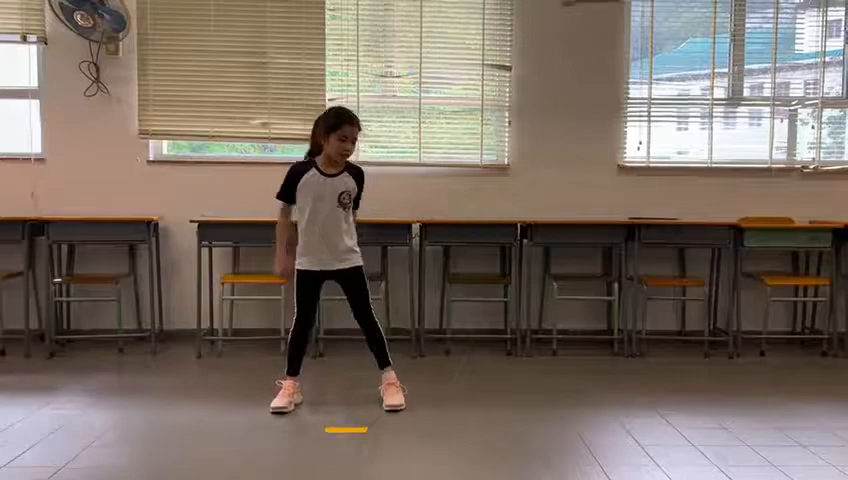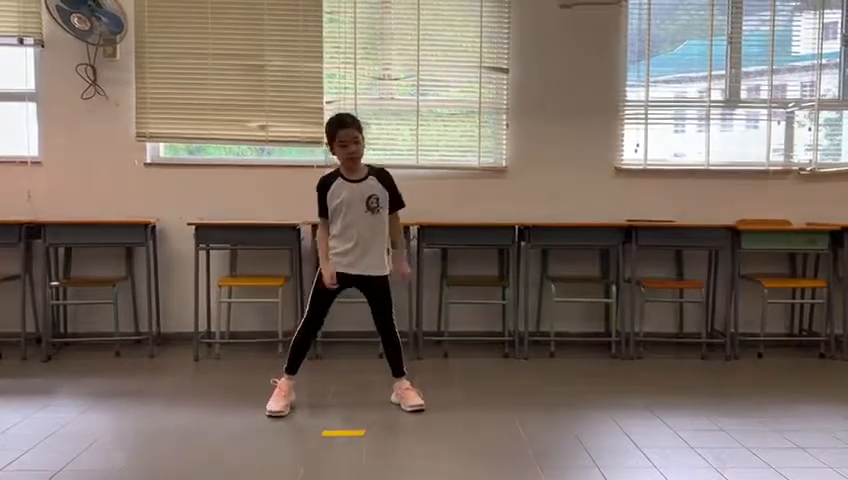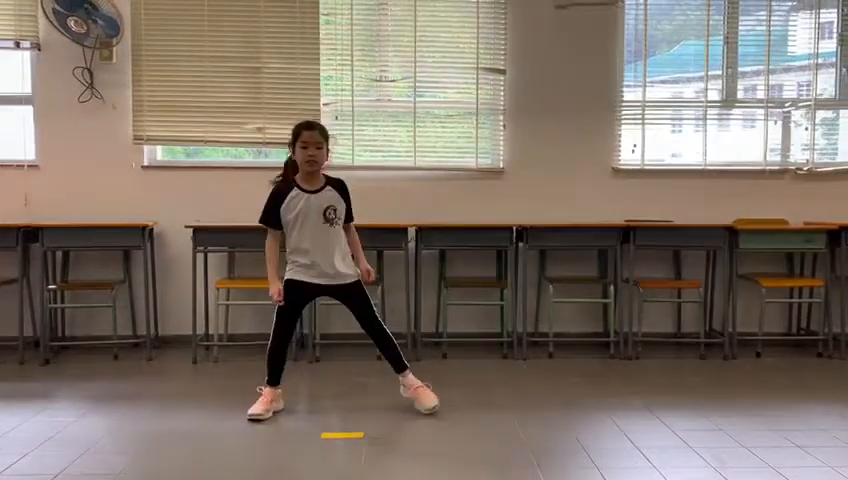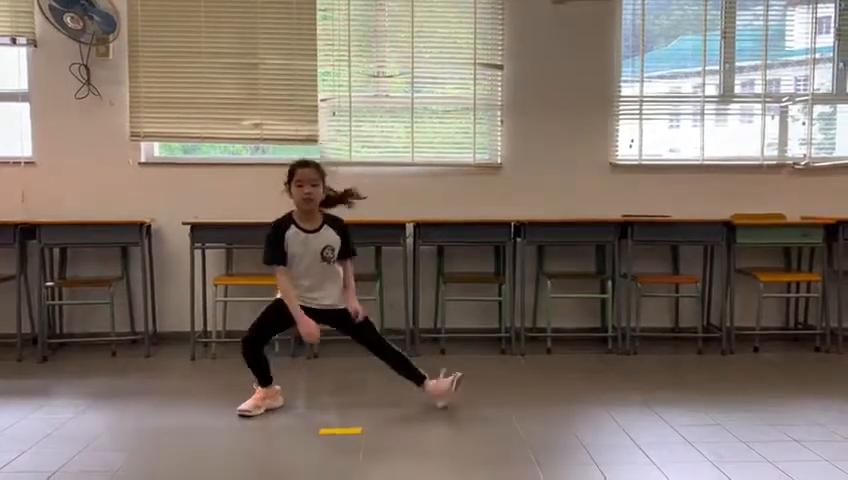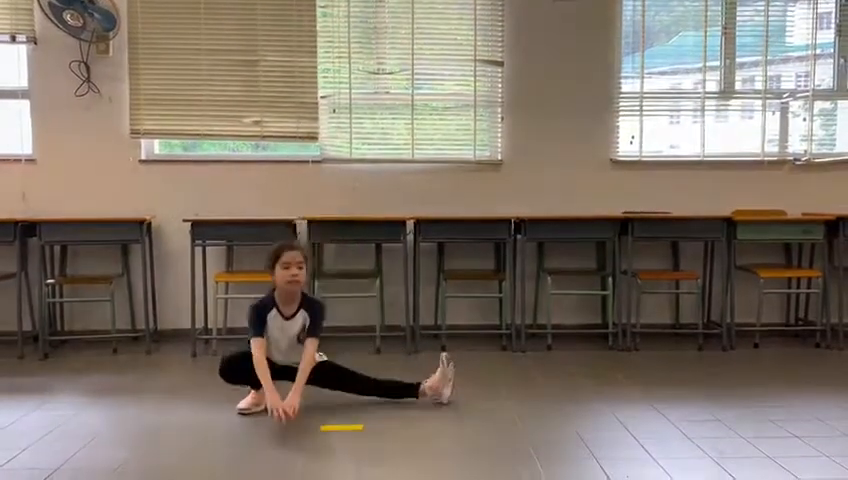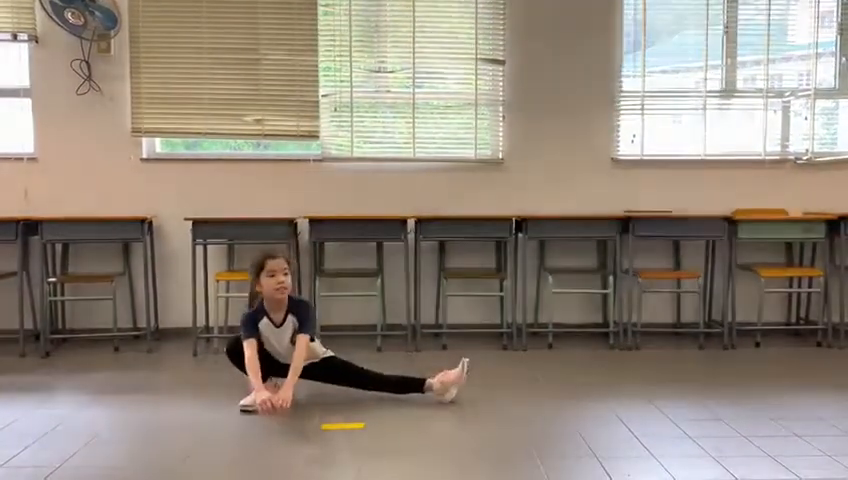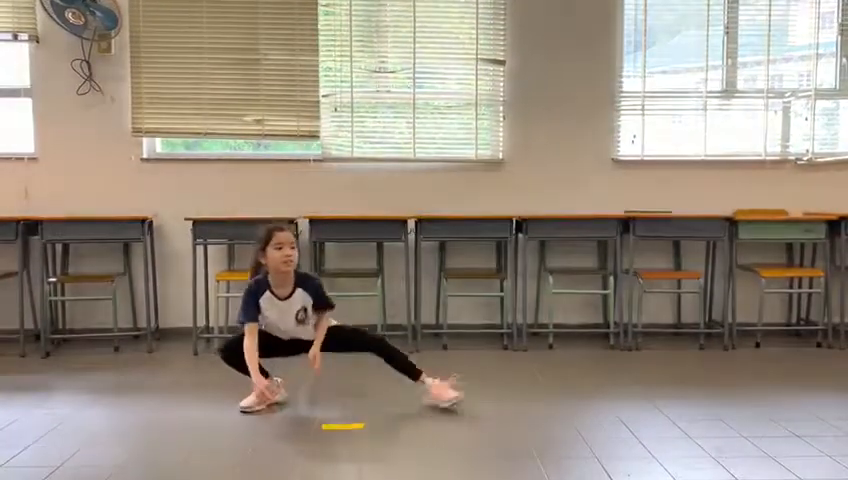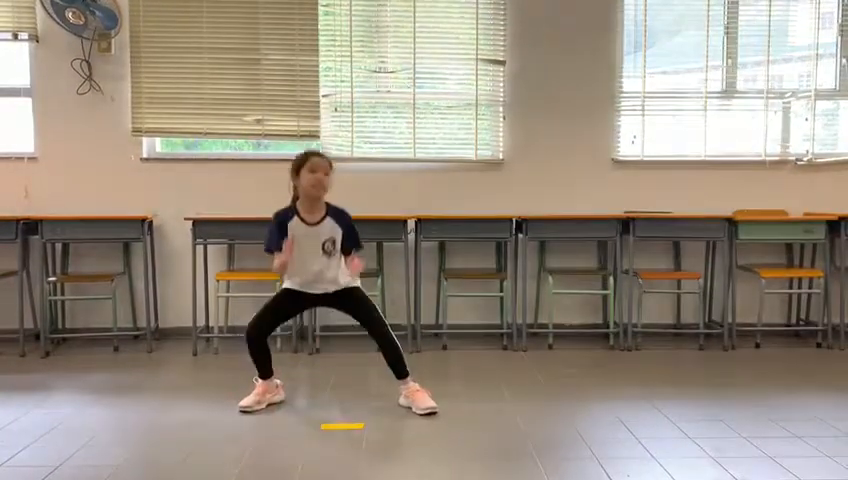
dt=0.5s
person 1, frame 1
left shoulder: (355, 175)
right shoulder: (300, 172)
right elbow: (285, 214)
right wrist: (282, 255)
left hip: (347, 260)
right hip: (308, 261)
left knee: (365, 317)
right knee: (303, 321)
left ankle: (389, 379)
right ankle: (291, 384)
person 1, frame 2
left shoulder: (381, 178)
right shoulder: (328, 184)
left elbow: (394, 221)
right elbow: (324, 228)
left wrist: (401, 259)
right wrist: (325, 265)
left hip: (375, 267)
right hip: (337, 267)
left knee: (386, 325)
right knee: (311, 323)
left ankle: (401, 385)
right ankle: (285, 384)
person 1, frame 3
left shoulder: (339, 189)
right shoulder: (281, 193)
right elbow: (273, 238)
left wrist: (361, 261)
right wrist: (274, 280)
left hip: (342, 274)
right hip: (300, 276)
left knee: (373, 326)
right knee: (280, 332)
left ankle: (409, 381)
right ankle: (271, 393)
person 1, frame 4
left shoulder: (337, 227)
right shoulder: (279, 230)
left elbow: (346, 265)
right elbow: (281, 277)
left wrist: (352, 298)
right wrist: (301, 319)
left hip: (334, 302)
right hip: (293, 302)
left knee: (377, 343)
right knee: (250, 342)
left ankle: (431, 385)
right ankle: (267, 392)
person 1, frame 5
left shoulder: (314, 307)
right shoulder: (260, 309)
left elbow: (309, 352)
right elbow: (258, 353)
left wrist: (295, 394)
right wrist: (272, 394)
left hip: (306, 363)
right hip: (272, 363)
left knee: (363, 383)
right knee: (228, 369)
left ankle: (425, 389)
right ankle: (259, 392)
person 1, frame 6
left shoulder: (301, 308)
right shoulder: (252, 317)
left elbow: (302, 347)
right elbow: (250, 353)
left wrist: (288, 387)
right wrist: (260, 389)
left hip: (313, 361)
right hip: (277, 363)
left knee: (370, 380)
right knee: (235, 347)
left ankle: (434, 385)
right ankle: (268, 385)
person 1, frame 7
left shoulder: (310, 283)
right shoulder: (255, 290)
left elbow: (324, 315)
right elbow: (250, 337)
left wrist: (316, 346)
right wrist: (257, 379)
left hip: (316, 335)
right hip: (280, 339)
left knee: (373, 341)
right knee: (229, 351)
left ankle: (428, 383)
right ankle: (270, 386)
person 1, frame 8
left shoulder: (340, 218)
right shoulder: (284, 219)
left elbow: (351, 258)
right elbow: (278, 268)
left wrist: (354, 265)
right wrist: (283, 260)
left hip: (339, 286)
right hip: (298, 288)
left knee: (379, 328)
right knee: (255, 330)
left ankle: (409, 387)
right ankle: (267, 384)
